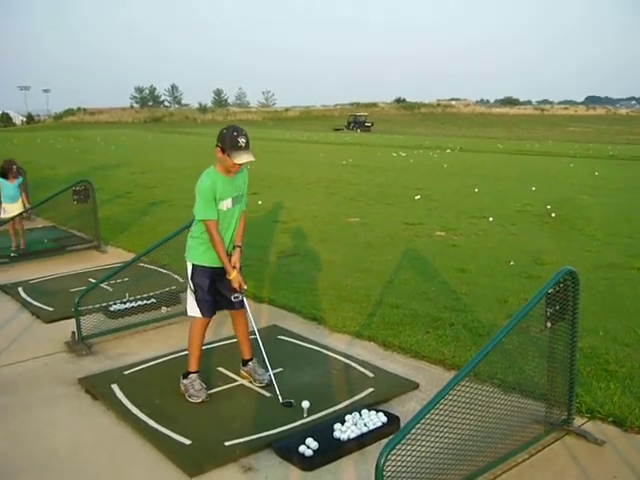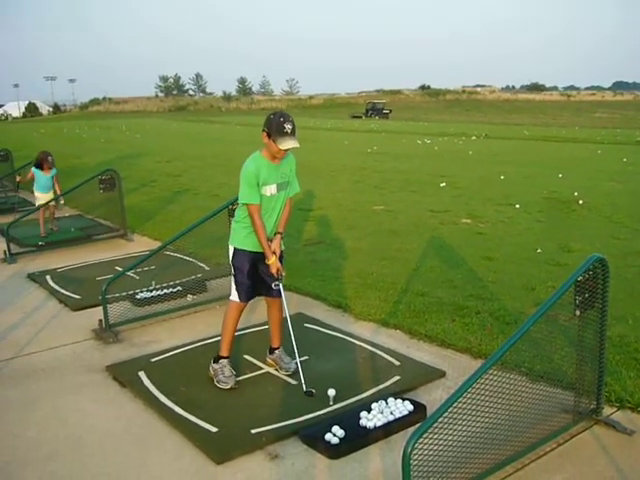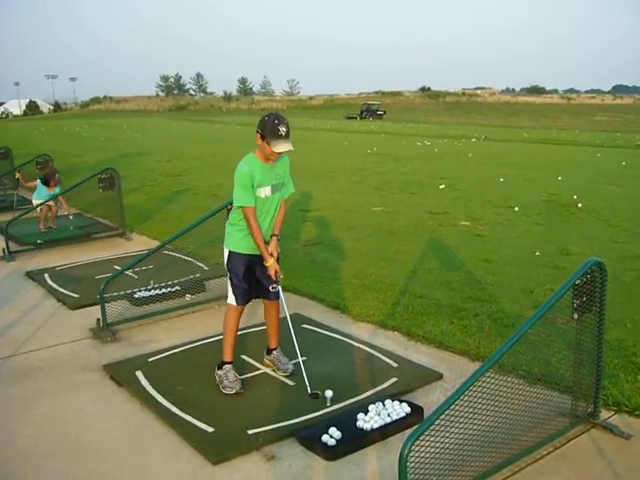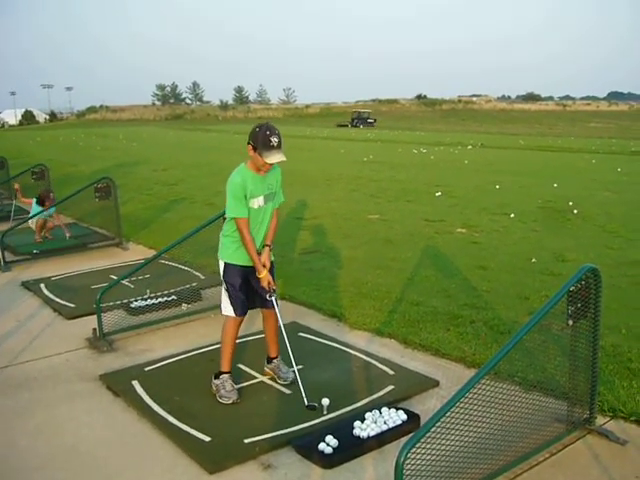
dt=0.4s
person 1, frame 1
left shoulder: (242, 174)
right shoulder: (207, 183)
right elbow: (213, 231)
left wrist: (237, 251)
right wrist: (230, 272)
left hip: (228, 255)
right hip: (204, 258)
left knee: (239, 309)
right knee: (203, 315)
left ankle: (248, 363)
right ankle: (191, 375)
person 1, frame 2
left shoulder: (290, 161)
right shoulder: (252, 168)
right elbow: (254, 215)
left wrist: (279, 237)
right wrist: (269, 255)
left hip: (272, 242)
right hip: (246, 244)
left knee: (275, 296)
right knee: (239, 300)
left ankle: (275, 351)
right ankle: (221, 361)
person 1, frame 3
left shoulder: (283, 162)
right shoulder: (245, 169)
right elbow: (250, 218)
left wrist: (275, 239)
right wrist: (266, 257)
left hip: (267, 244)
right hip: (241, 246)
left knee: (273, 297)
right knee: (237, 303)
left ankle: (272, 351)
right ankle: (225, 366)
person 1, frame 4
left shoulder: (275, 172)
right shoulder: (238, 181)
right elbow: (243, 229)
left wrist: (267, 249)
right wrist: (260, 270)
left hip: (262, 254)
right hip: (236, 257)
left knee: (270, 308)
right knee: (235, 315)
left ankle: (273, 361)
right ankle: (222, 376)
